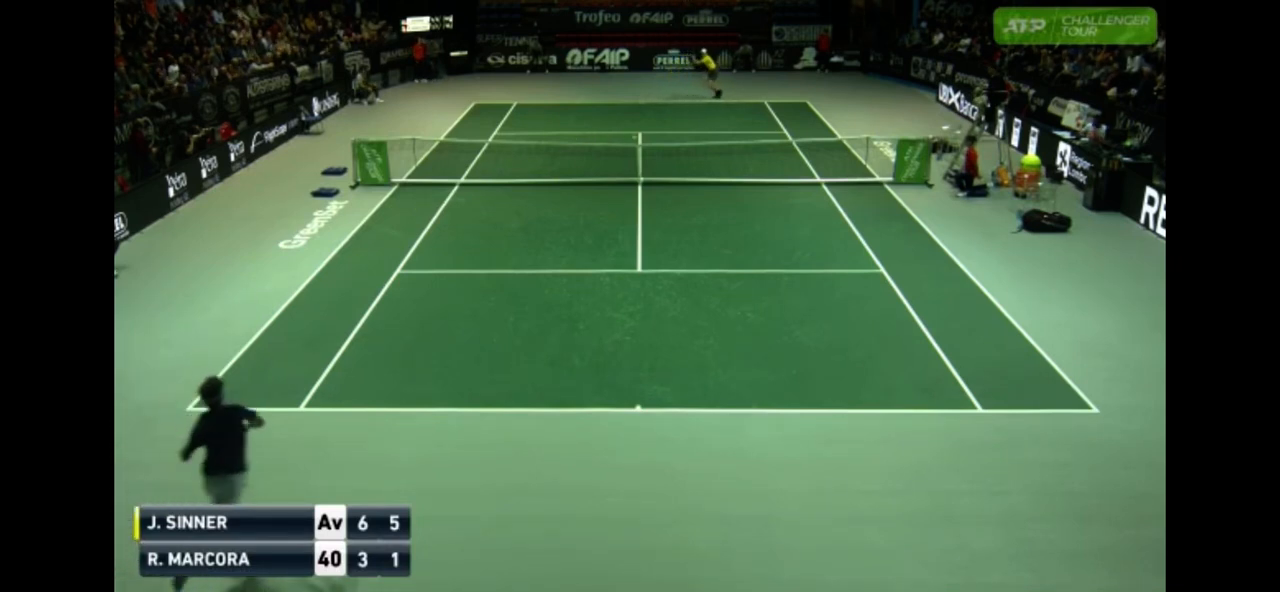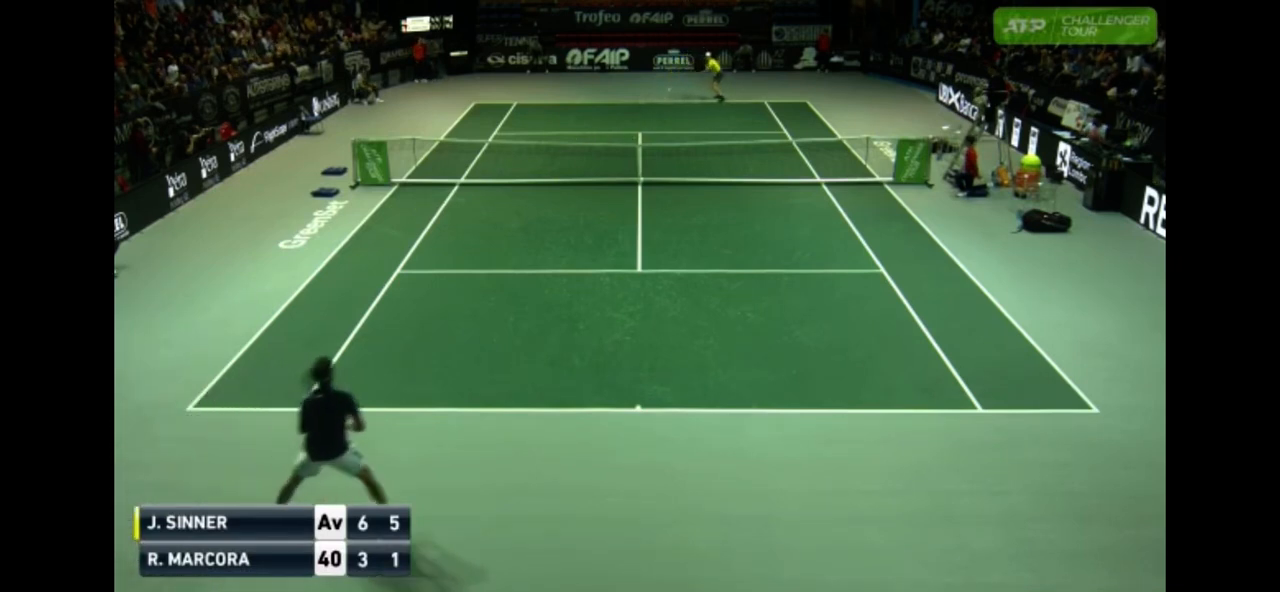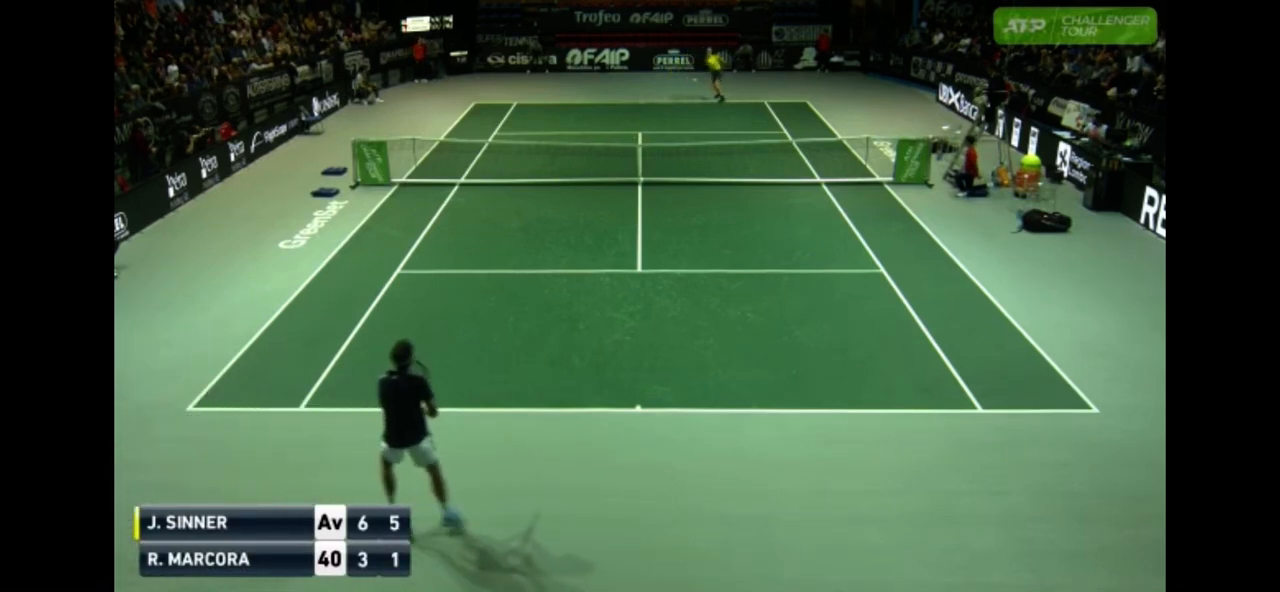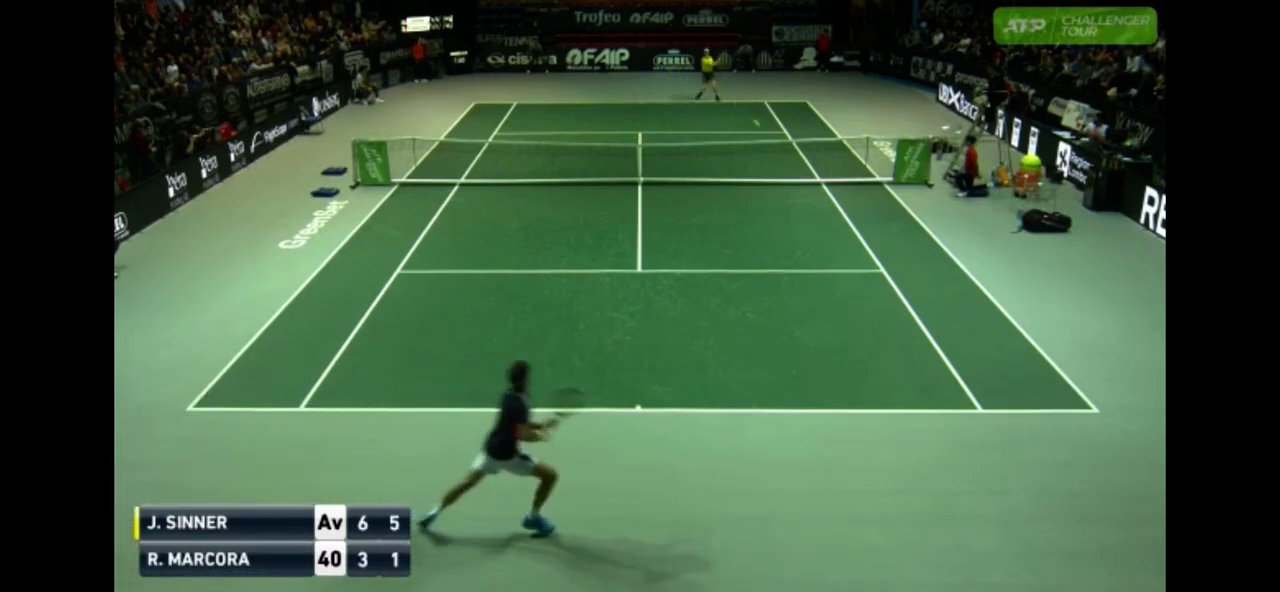
dt=0.3s
person 1, frame 1
left shoulder: (202, 423)
right shoulder: (236, 411)
left elbow: (185, 455)
right elbow: (259, 422)
right wrist: (246, 425)
left hip: (212, 475)
right hip: (233, 474)
person 1, frame 2
left shoulder: (308, 403)
right shoulder: (343, 398)
left elbow: (303, 430)
right elbow: (360, 426)
left hip: (314, 453)
right hip: (338, 451)
left knee: (294, 480)
right knee: (366, 475)
person 1, frame 3
left shoulder: (384, 382)
right shoulder: (418, 382)
right elbow: (433, 412)
left hip: (393, 438)
right hip: (417, 437)
left knee: (386, 464)
right knee: (434, 470)
right ankle: (447, 512)
person 1, frame 4
left shoulder: (509, 396)
right shoulder: (520, 402)
right elbow: (522, 434)
left wrist: (541, 425)
right wrist: (540, 436)
left hip: (491, 449)
right hip: (506, 453)
left knee: (470, 480)
right knee: (550, 475)
left ankle: (434, 513)
right ankle: (534, 517)
